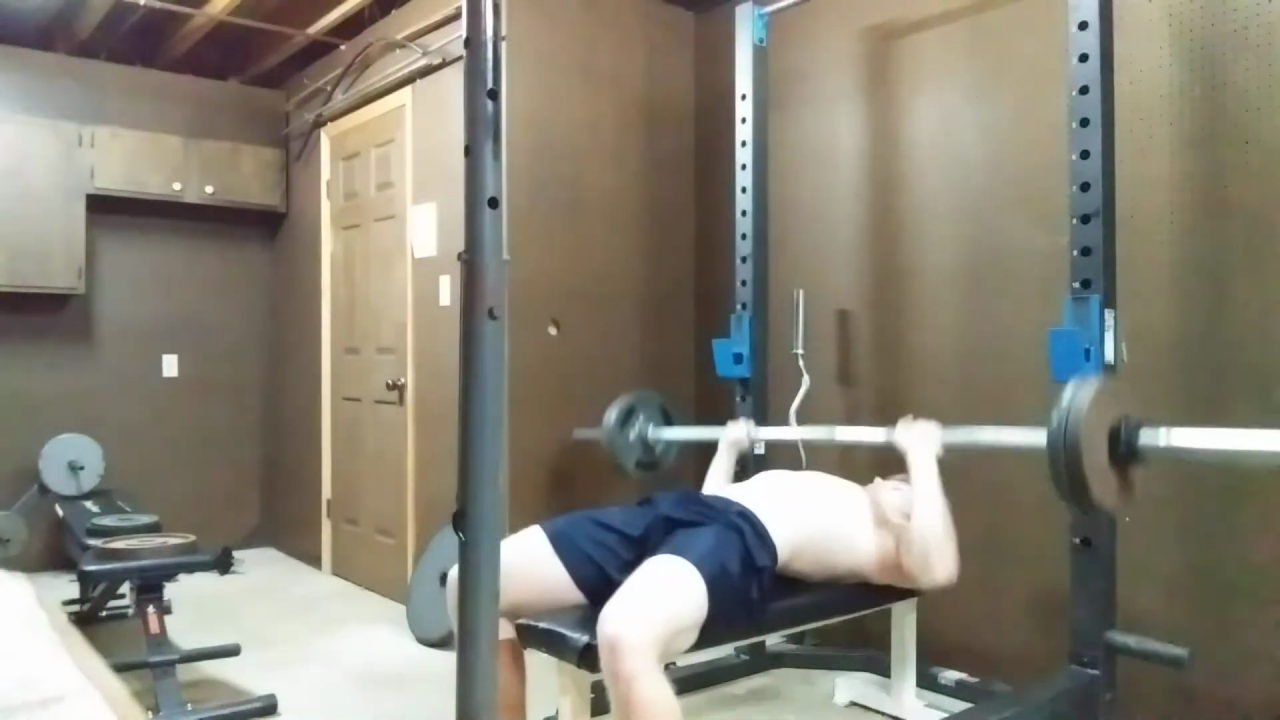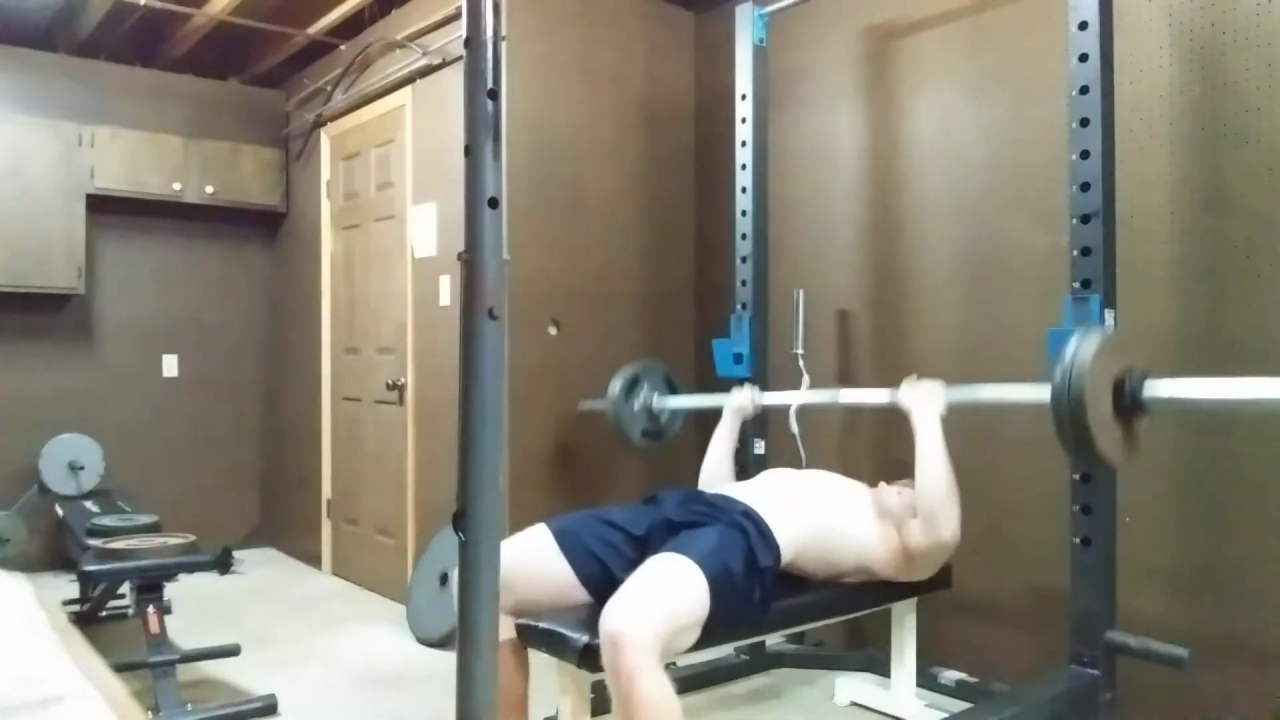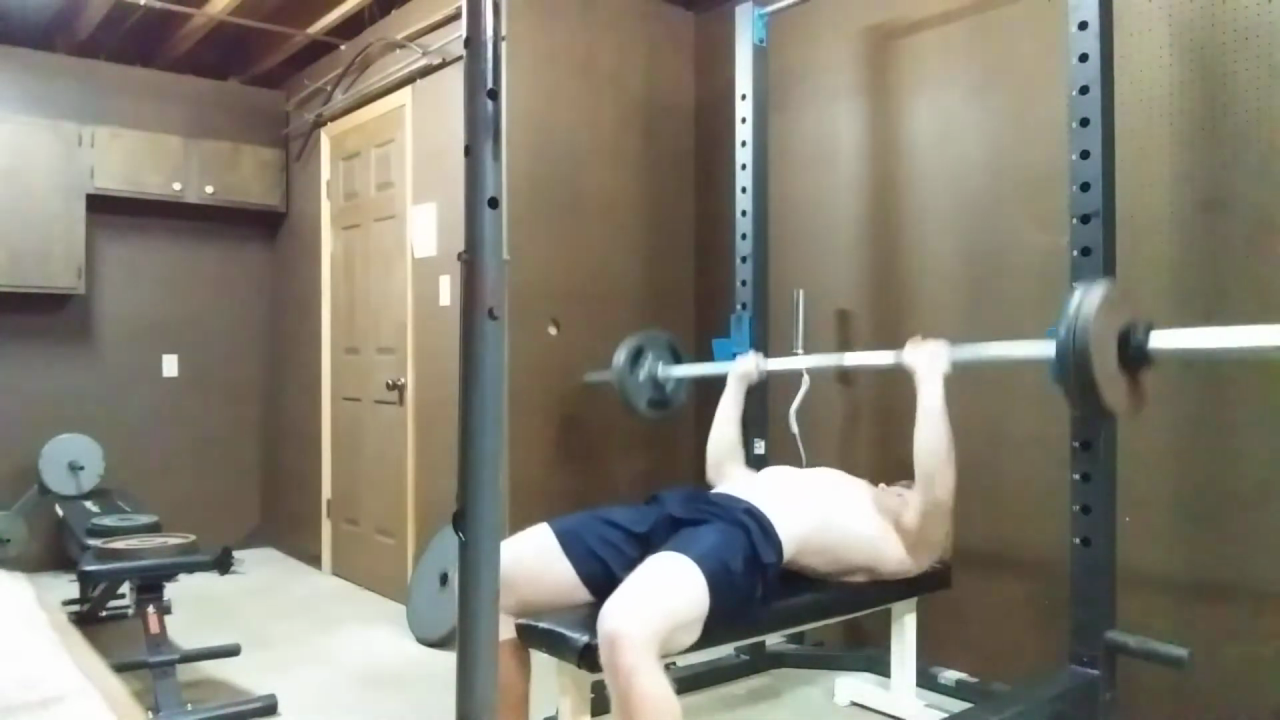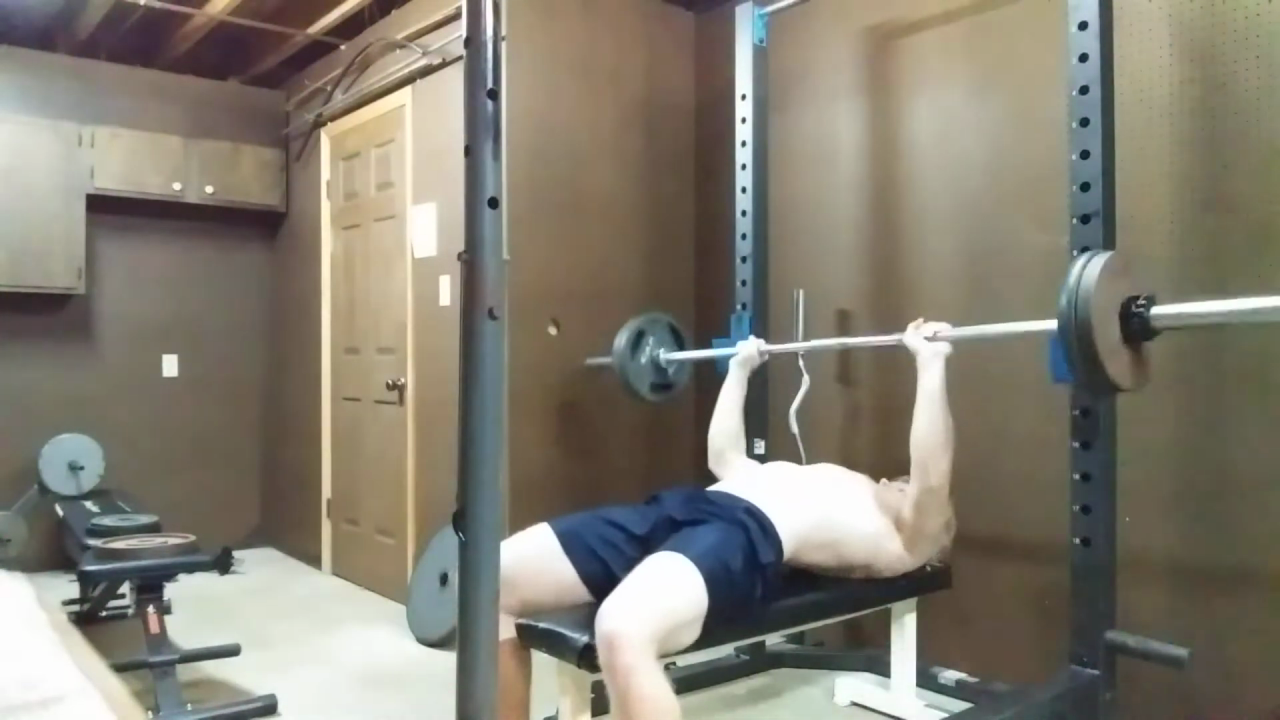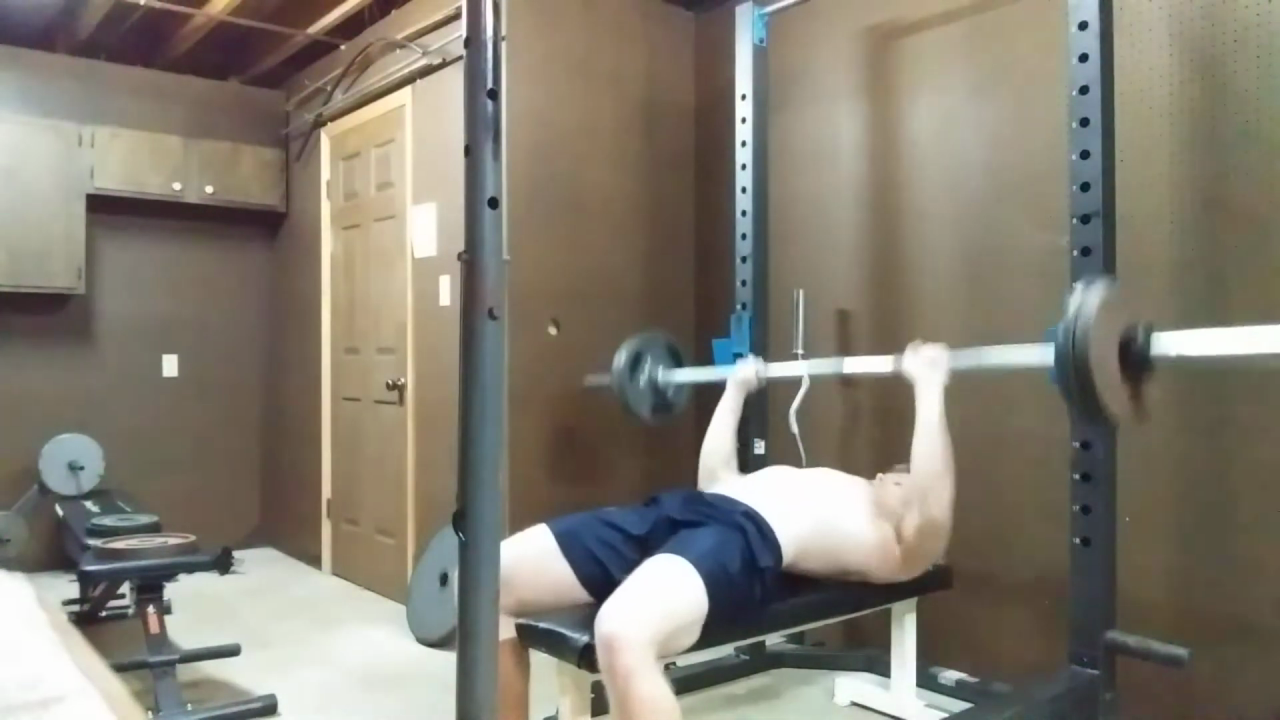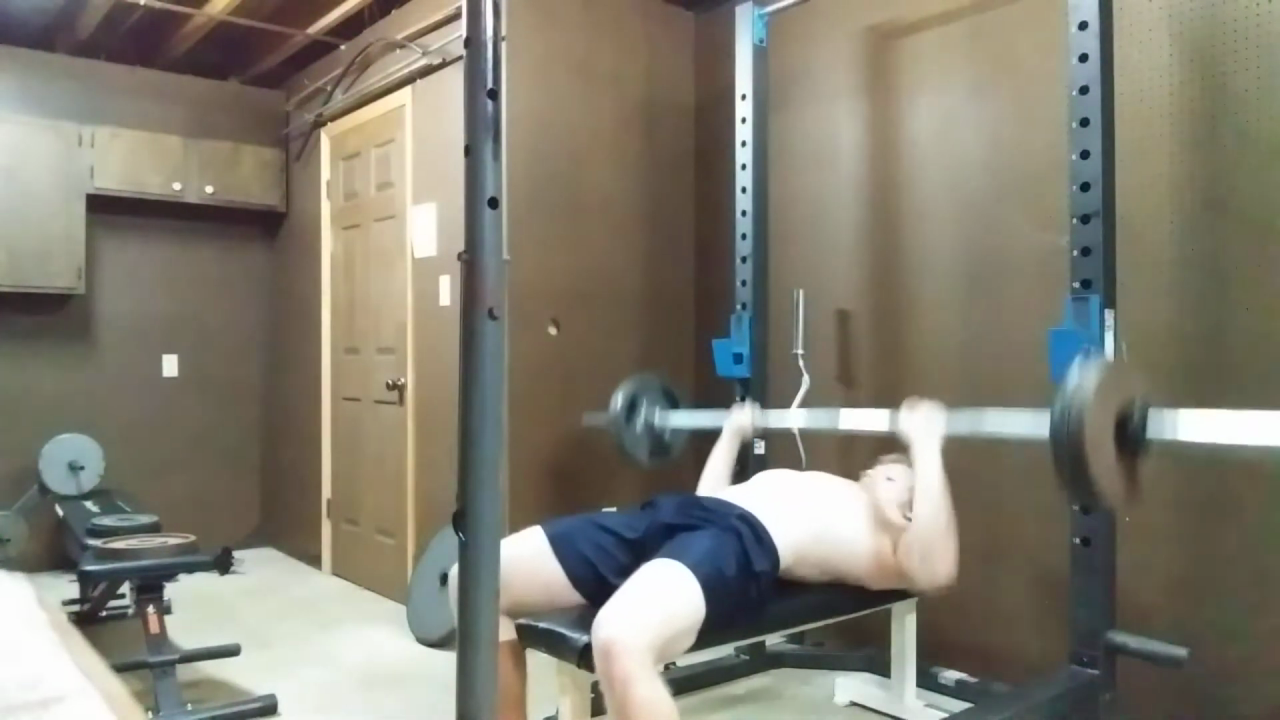
dt=0.1s
person 1, frame 1
left shoulder: (893, 547)
right shoulder: (837, 511)
left elbow: (937, 570)
left wrist: (923, 458)
right wrist: (728, 447)
left knee: (625, 638)
person 1, frame 2
left shoulder: (902, 552)
right shoulder: (822, 510)
left elbow: (941, 532)
right elbow: (713, 487)
left wrist: (925, 418)
right wrist: (732, 416)
left knee: (627, 634)
person 1, frame 3
left shoulder: (903, 547)
right shoulder: (830, 509)
left elbow: (939, 491)
right elbow: (724, 468)
left wrist: (929, 379)
right wrist: (737, 384)
left knee: (623, 634)
person 1, frame 4
left shoulder: (902, 544)
right shoulder: (830, 504)
left elbow: (933, 479)
right elbow: (726, 458)
left wrist: (929, 364)
right wrist: (739, 368)
left knee: (623, 634)
person 1, frame 5
left shoulder: (900, 552)
right shoulder: (837, 502)
left elbow: (934, 510)
right elbow: (714, 476)
left wrist: (928, 388)
right wrist: (735, 387)
left knee: (623, 635)
person 1, frame 6
left shoulder: (892, 551)
right shoulder: (819, 504)
left elbow: (935, 571)
left wrist: (926, 449)
right wrist: (731, 432)
left knee: (619, 644)
